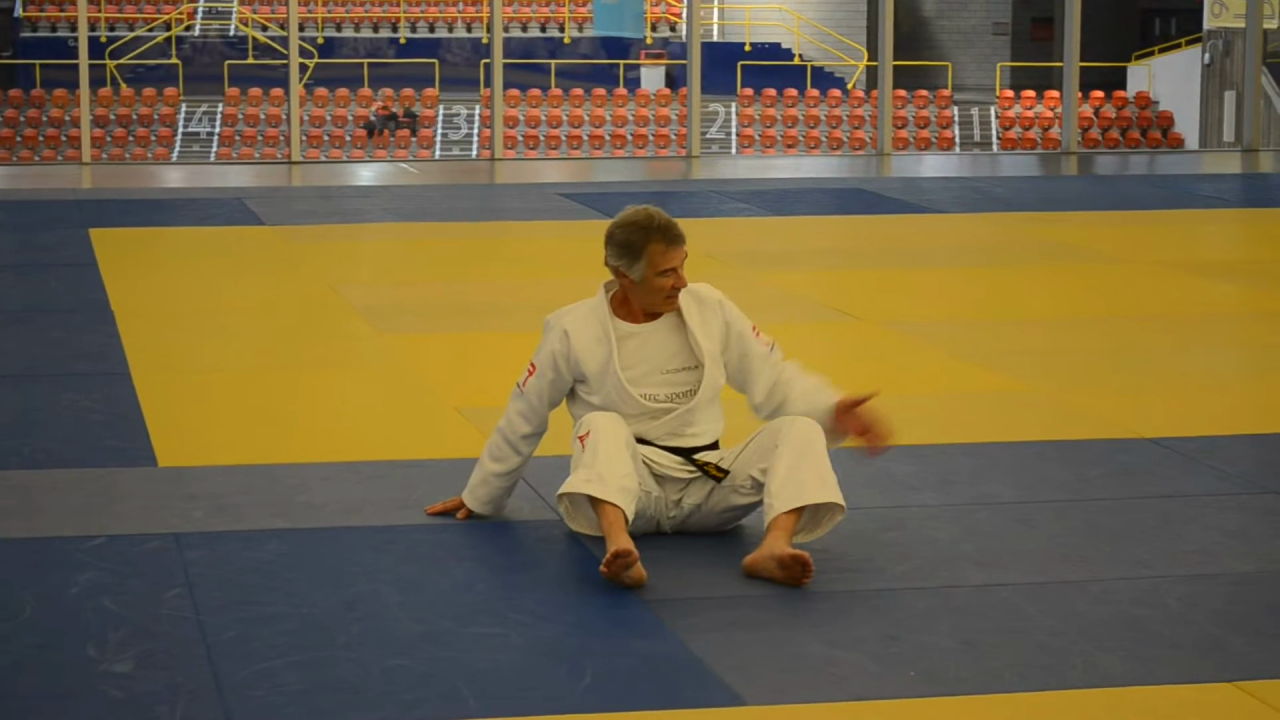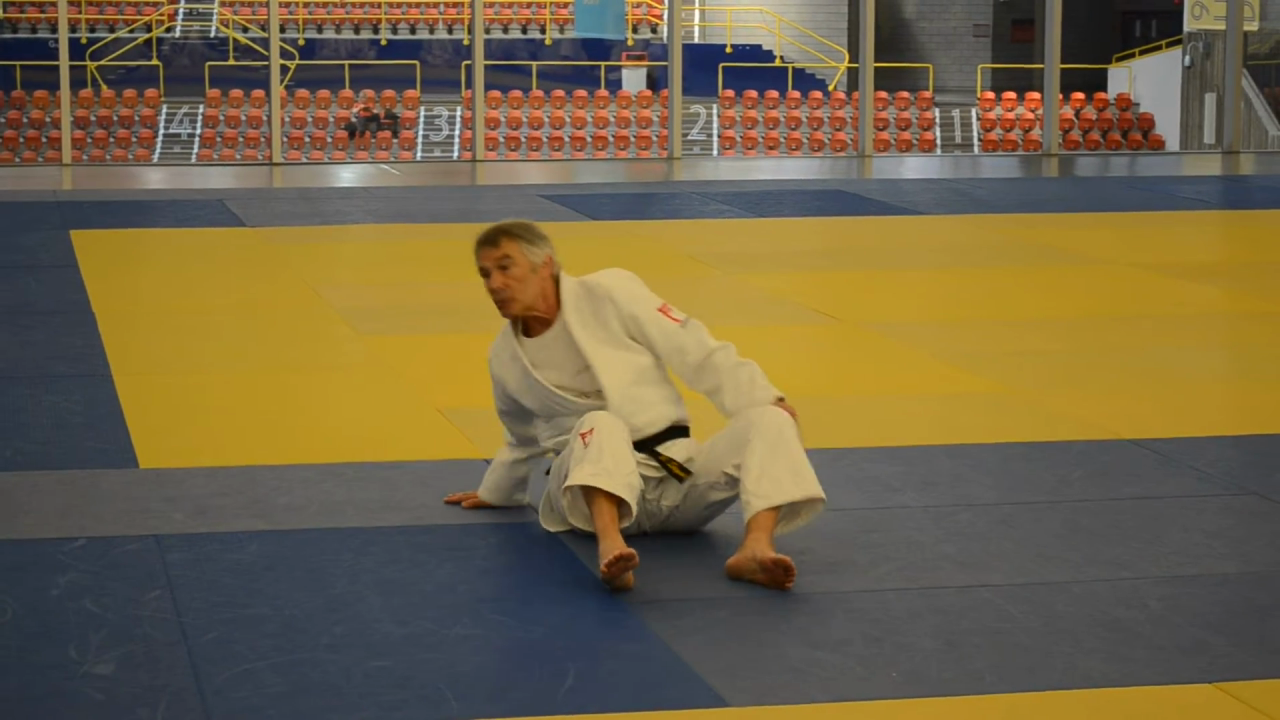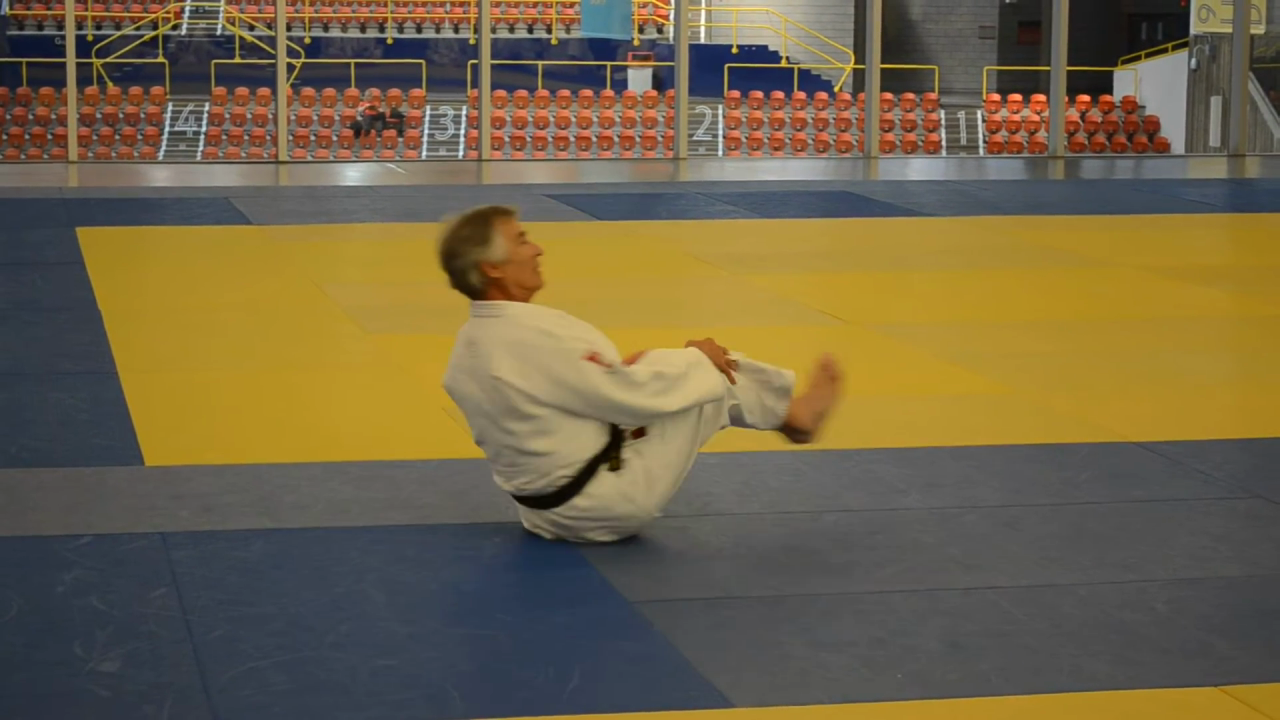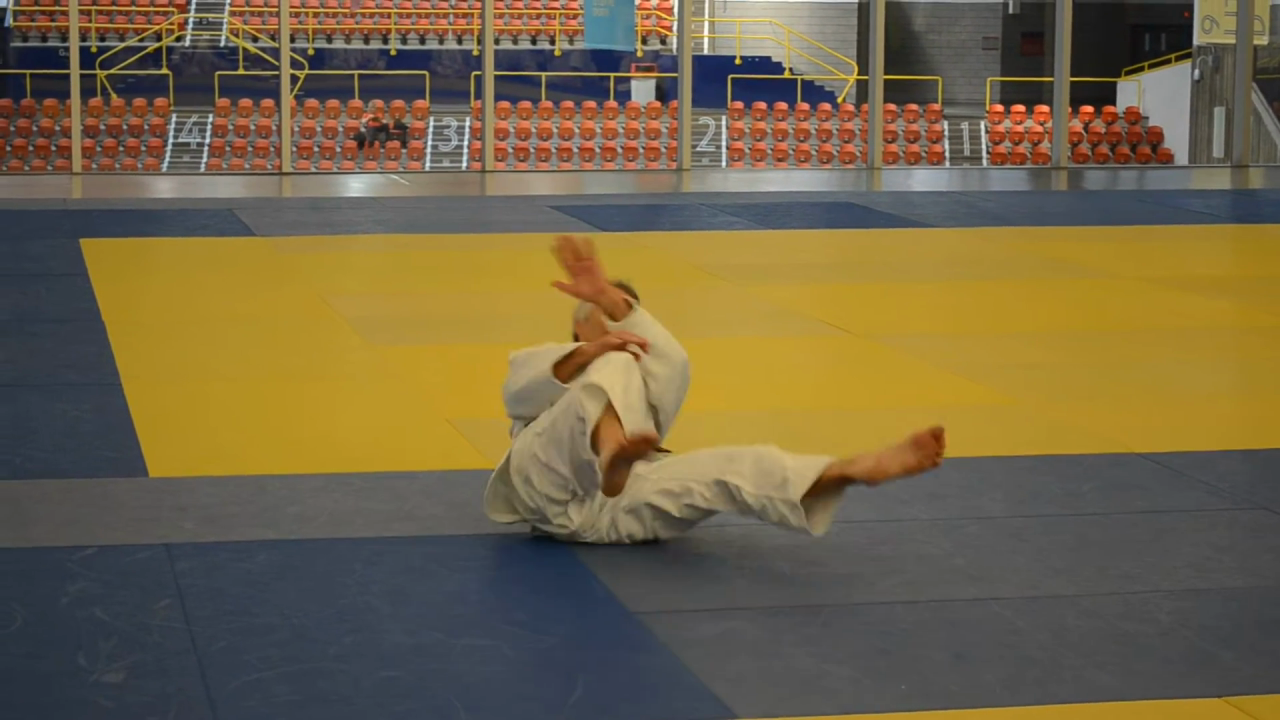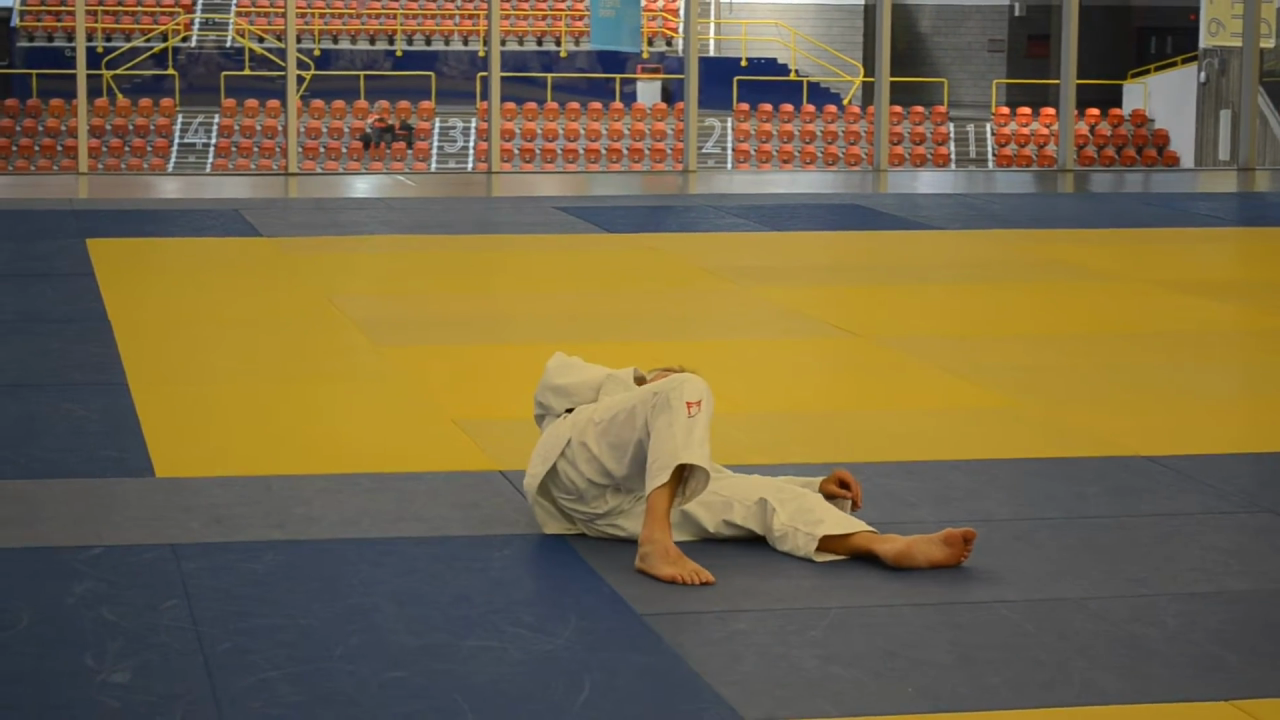
dt=1s
person 1, frame 1
left shoulder: (709, 309)
right shoulder: (572, 329)
left elbow: (771, 375)
right elbow: (523, 419)
left wrist: (832, 408)
right wrist: (478, 497)
left hip: (706, 482)
right hip: (626, 484)
left knee: (798, 433)
right knee: (601, 428)
left ankle: (770, 550)
right ankle: (618, 549)
person 1, frame 2
left shoulder: (611, 292)
right shoulder: (505, 358)
left elbow: (700, 352)
left wrist: (769, 402)
right wrist: (493, 493)
left hip: (676, 476)
right hip: (595, 490)
left knee: (766, 426)
right knee: (599, 427)
left ankle: (753, 553)
right ankle: (611, 550)
person 1, frame 3
left shoulder: (470, 345)
right shoulder: (538, 336)
right elbow: (637, 396)
right wrist: (695, 358)
right hip: (603, 501)
left knee: (670, 366)
right knee: (707, 374)
left ankle: (794, 413)
right ankle: (799, 416)
person 1, frame 4
left shoulder: (643, 419)
left elbow: (671, 366)
right elbow: (521, 386)
left wrist: (610, 301)
right wrist: (597, 350)
left hip: (609, 508)
right hip: (548, 484)
left knee: (739, 468)
right knee: (614, 371)
left ankle: (859, 469)
right ankle: (613, 452)
person 1, frame 5
left shoulder: (671, 456)
right shoulder: (585, 410)
left elbow: (740, 488)
right elbow: (556, 378)
left wrist: (816, 488)
right wrist: (635, 384)
left hip: (622, 508)
right hip: (578, 469)
left knee: (766, 497)
right knee: (685, 390)
left ankle: (888, 545)
right ankle: (656, 543)
